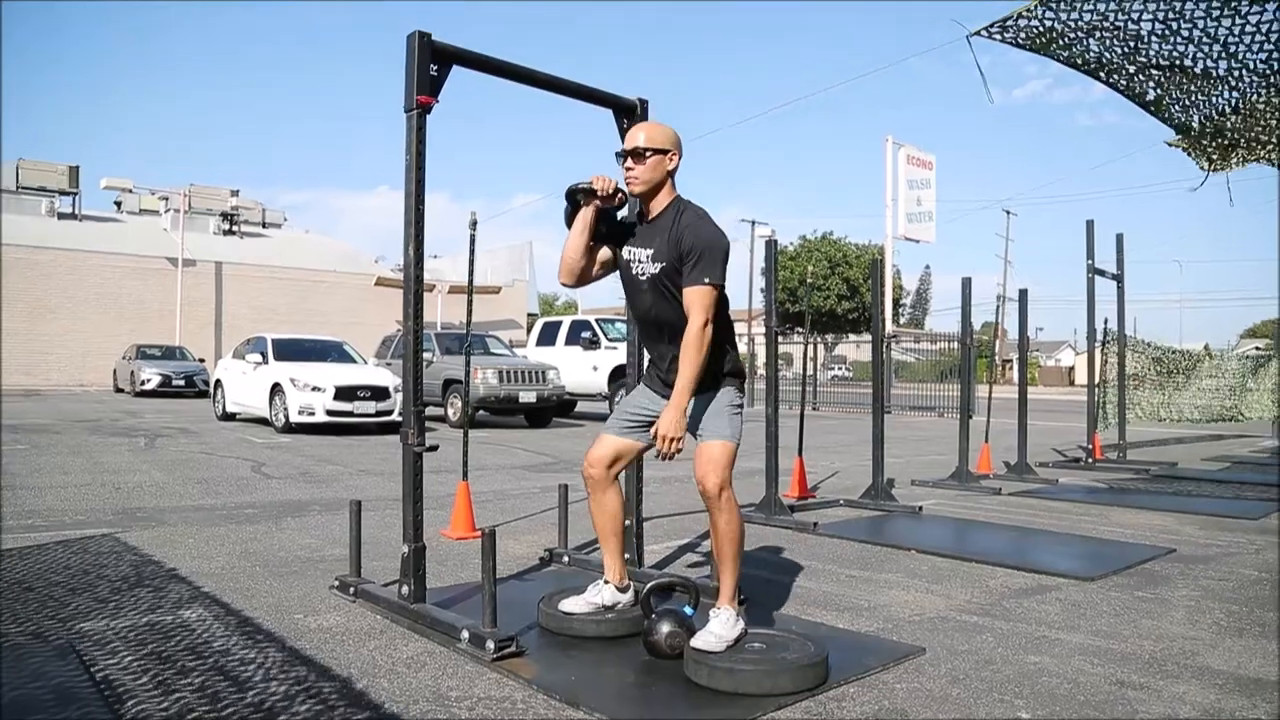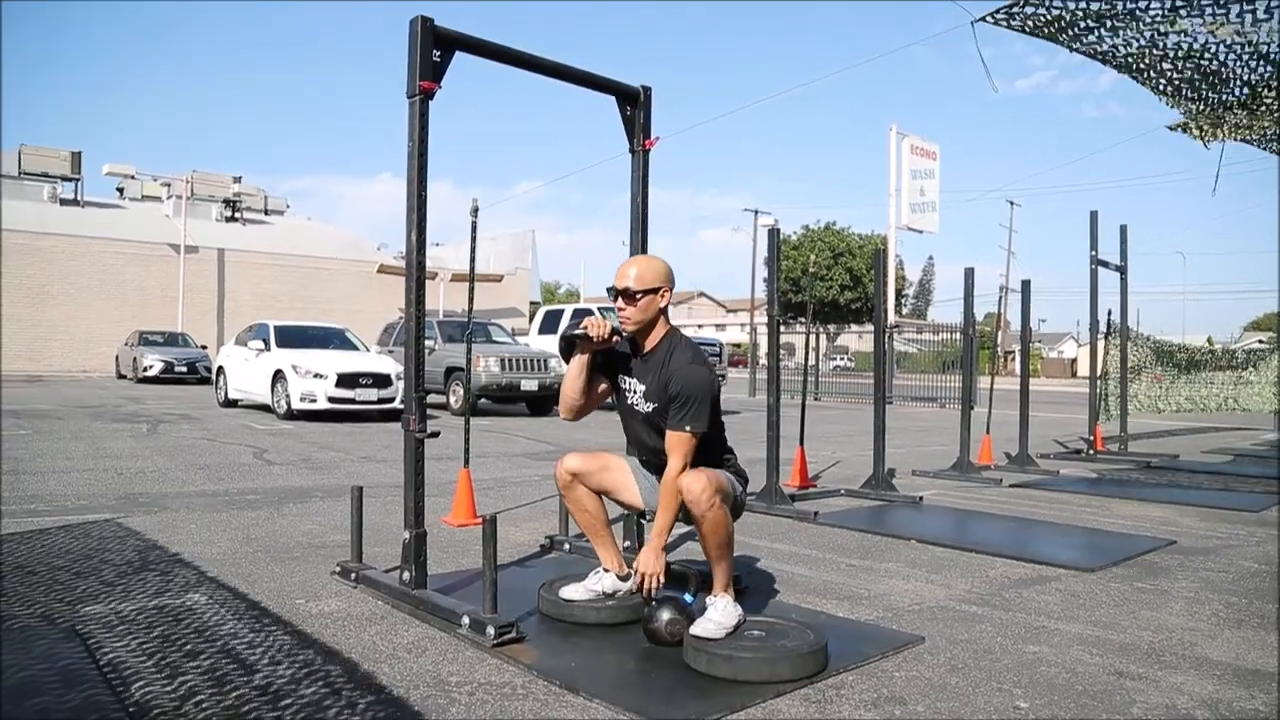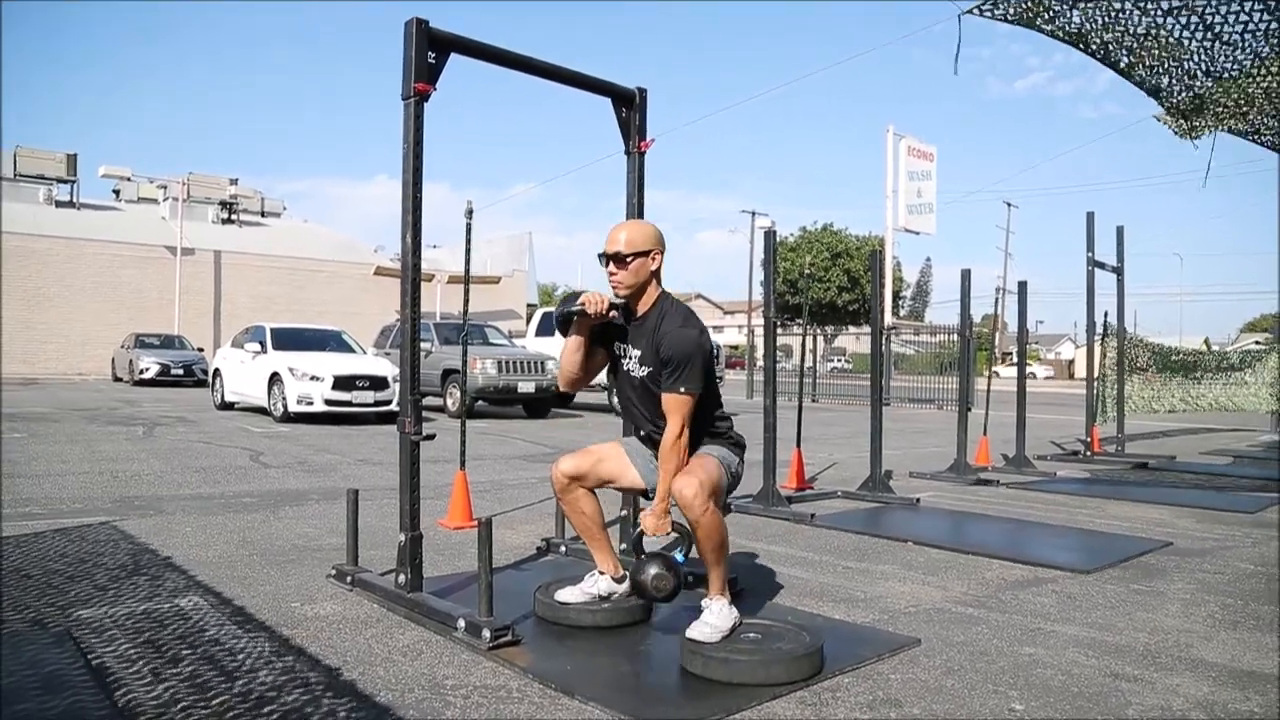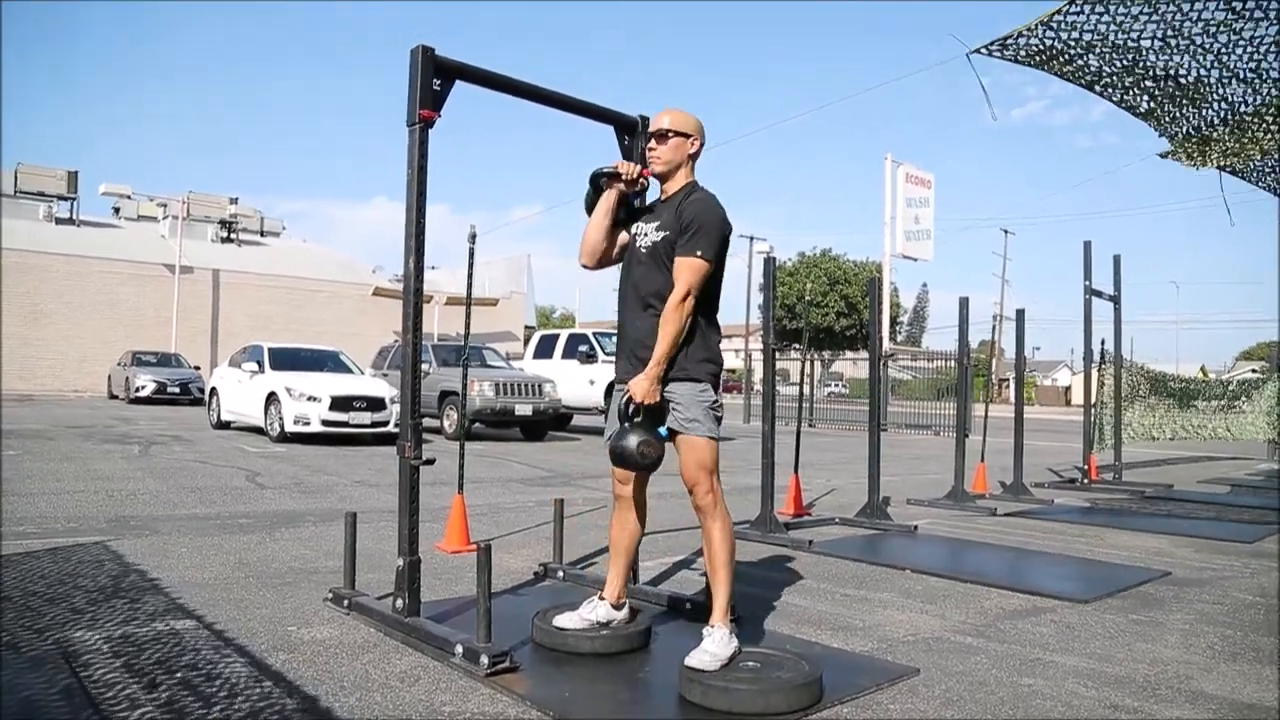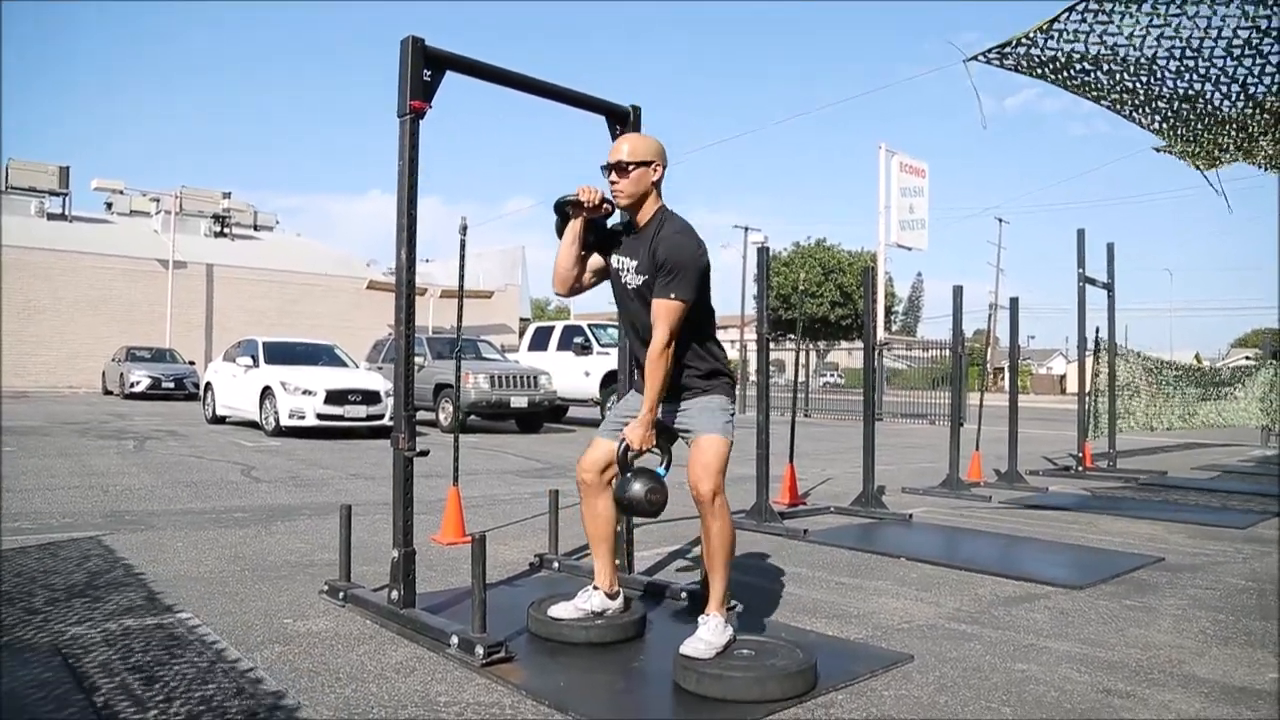
dt=1s
person 1, frame 1
left shoulder: (696, 230)
right shoulder: (626, 229)
left elbow: (700, 324)
right elbow: (570, 276)
left wrist: (676, 410)
right wrist: (589, 210)
left hip: (712, 383)
right hip: (657, 380)
left knee: (711, 480)
right knee: (596, 465)
left ankle: (727, 611)
right ankle: (615, 585)
person 1, frame 2
left shoulder: (688, 368)
right shoulder: (618, 350)
left elbow: (679, 465)
right elbow: (570, 409)
left wrist: (656, 546)
right wrist: (585, 350)
left hip: (714, 482)
left knee: (695, 486)
right knee: (570, 470)
left ankle: (723, 599)
right ankle: (614, 572)
person 1, frame 3
left shoulder: (679, 330)
right shoulder: (614, 320)
left elbow: (679, 430)
right elbow: (570, 381)
left wrist: (660, 508)
right wrist: (581, 326)
left hip: (709, 447)
right hip: (650, 444)
left knee: (689, 491)
right knee: (566, 473)
left ankle: (720, 602)
right ankle: (612, 576)
person 1, frame 4
left shoulder: (701, 209)
right shoulder: (644, 214)
left elbow: (682, 297)
right elbow: (590, 257)
left wrist: (655, 372)
right wrist: (613, 193)
left hip: (685, 372)
right hip: (633, 370)
left knee: (703, 492)
right knee: (626, 487)
left ankle: (720, 628)
right ankle: (611, 602)
person 1, frame 5
left shoulder: (676, 243)
right shoulder: (617, 238)
left elbow: (663, 341)
right elbow: (565, 284)
left wrist: (646, 420)
right wrist: (578, 221)
left hip: (701, 388)
right hip: (650, 385)
left knee: (705, 487)
right knee: (590, 471)
left ankle: (716, 617)
right ankle: (605, 591)
